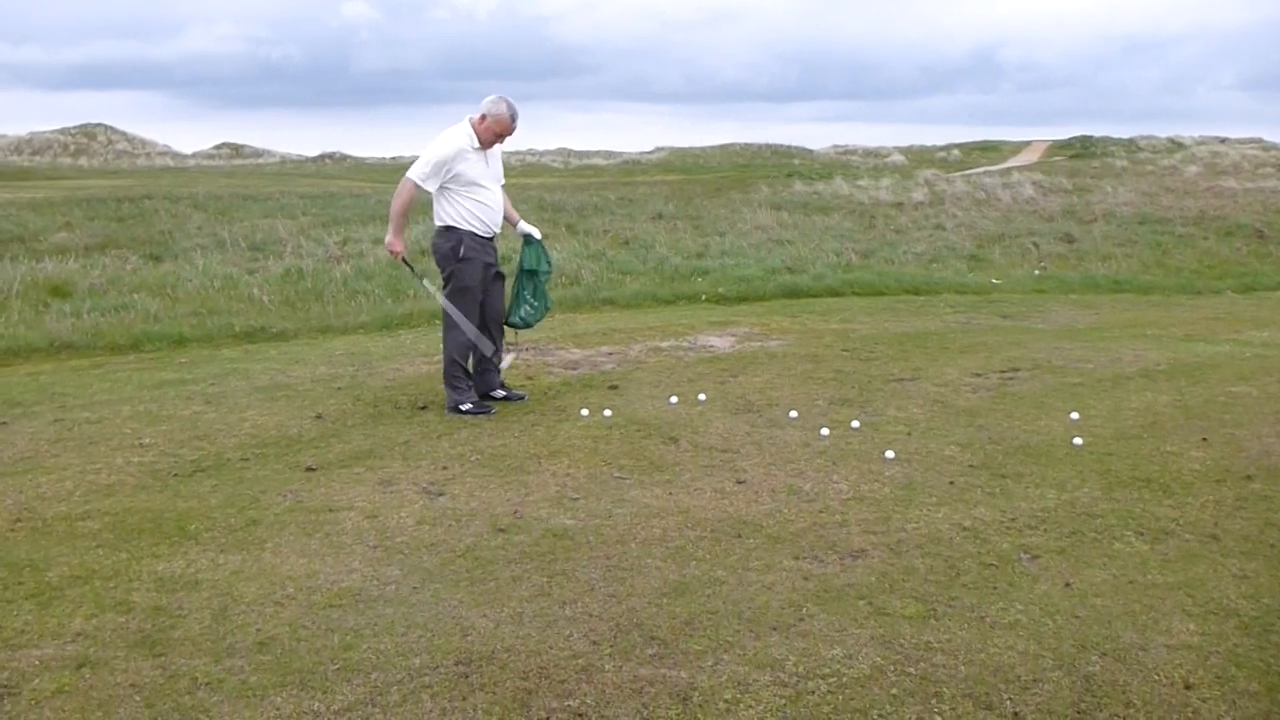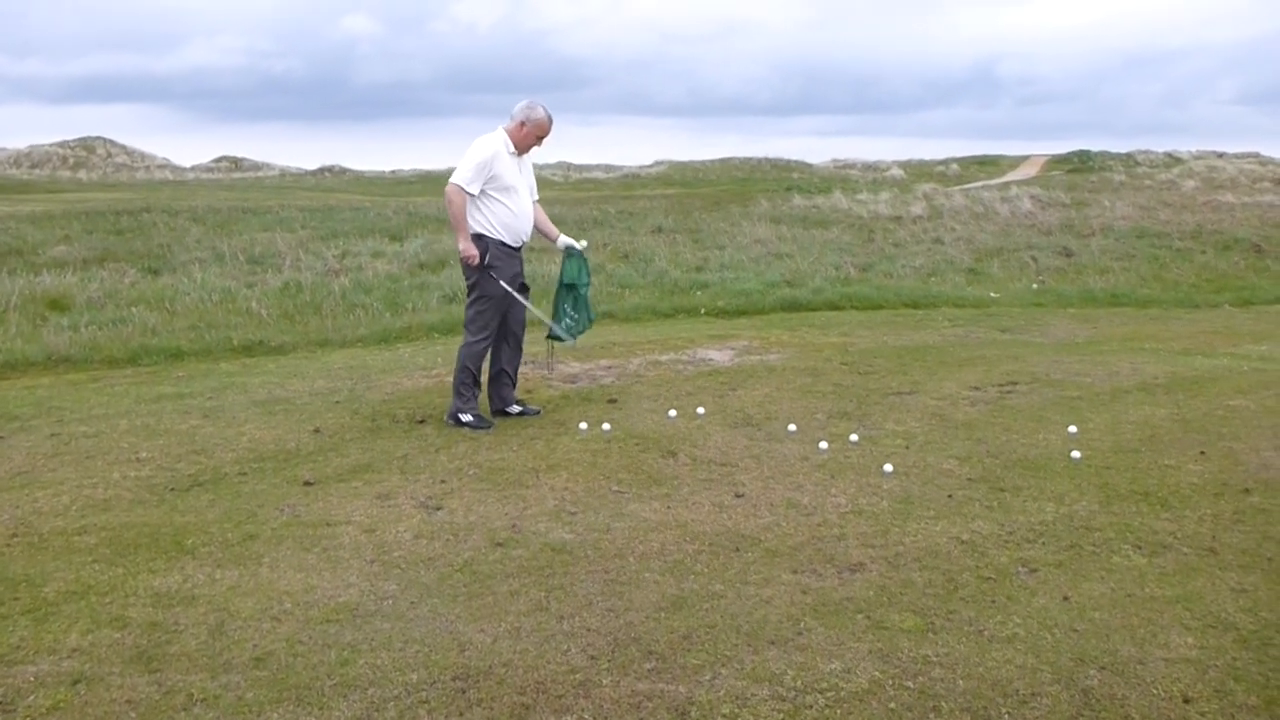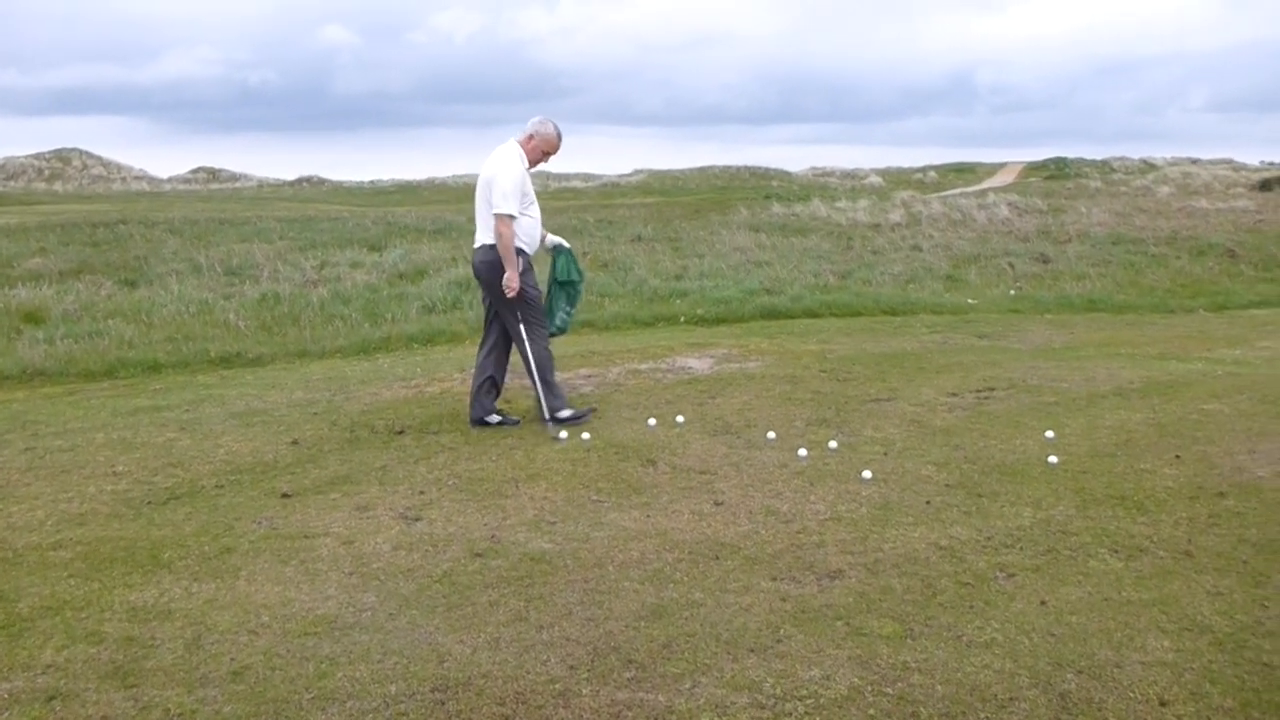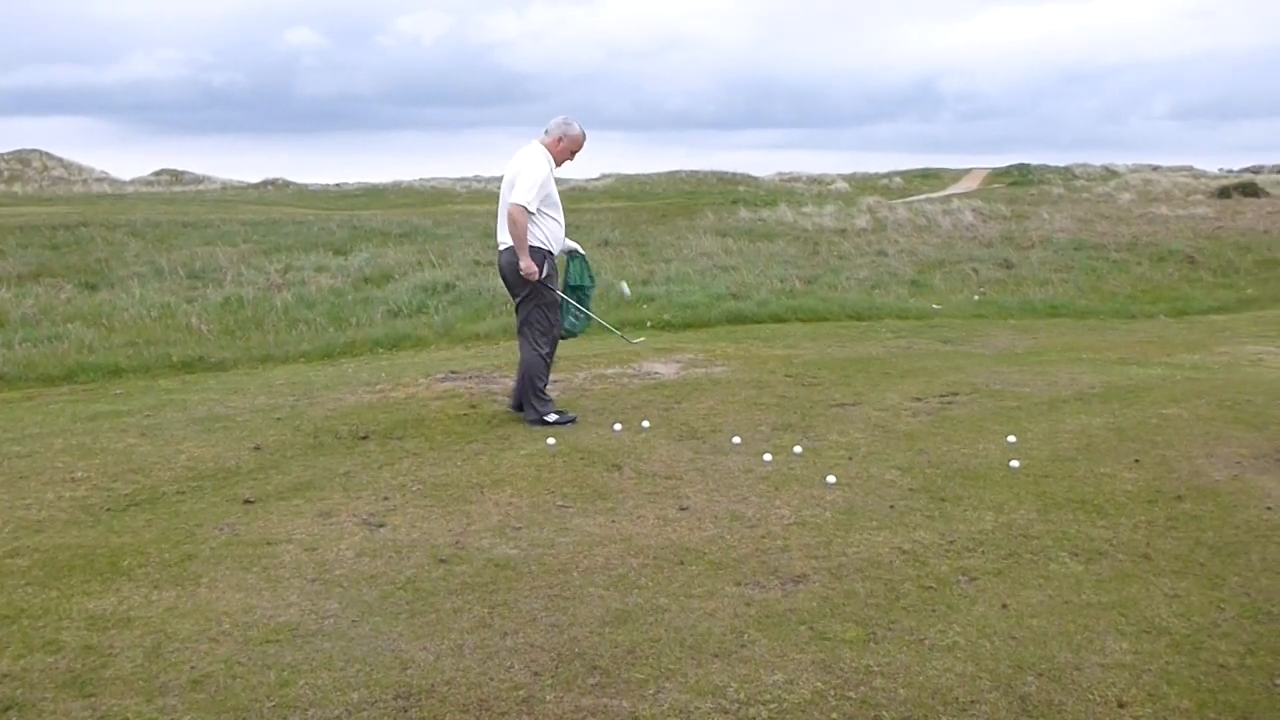
dt=0.7s
person 1, frame 1
left shoulder: (491, 147)
right shoulder: (451, 146)
right elbow: (409, 184)
left wrist: (518, 223)
right wrist: (396, 233)
left hip: (485, 243)
right hip: (459, 244)
left knee: (492, 318)
right knee: (462, 322)
left ankle: (489, 384)
right ankle: (459, 395)
person 1, frame 2
left shoulder: (522, 158)
right shoulder: (487, 149)
left elbow: (530, 205)
right elbow: (454, 190)
left wrist: (558, 238)
right wrist: (463, 240)
left hip: (511, 255)
right hip: (488, 253)
left knee: (512, 331)
right knee: (480, 331)
left ankle: (503, 400)
right ankle: (463, 407)
person 1, frame 3
left shoulder: (511, 161)
right shoulder: (510, 166)
right elbow: (504, 224)
left wrist: (545, 237)
right wrist: (511, 271)
left hip: (495, 260)
right hip: (503, 261)
left knee: (498, 336)
right knee: (533, 332)
left ankle: (483, 408)
right ankle: (554, 407)
person 1, frame 4
left shoulder: (533, 161)
right shoulder: (536, 166)
right elbow: (516, 212)
left wrist: (561, 242)
right wrist: (525, 258)
left hip: (530, 258)
right hip: (531, 263)
left knee: (547, 331)
right knee: (538, 336)
left ankle: (525, 397)
right ankle: (538, 409)
